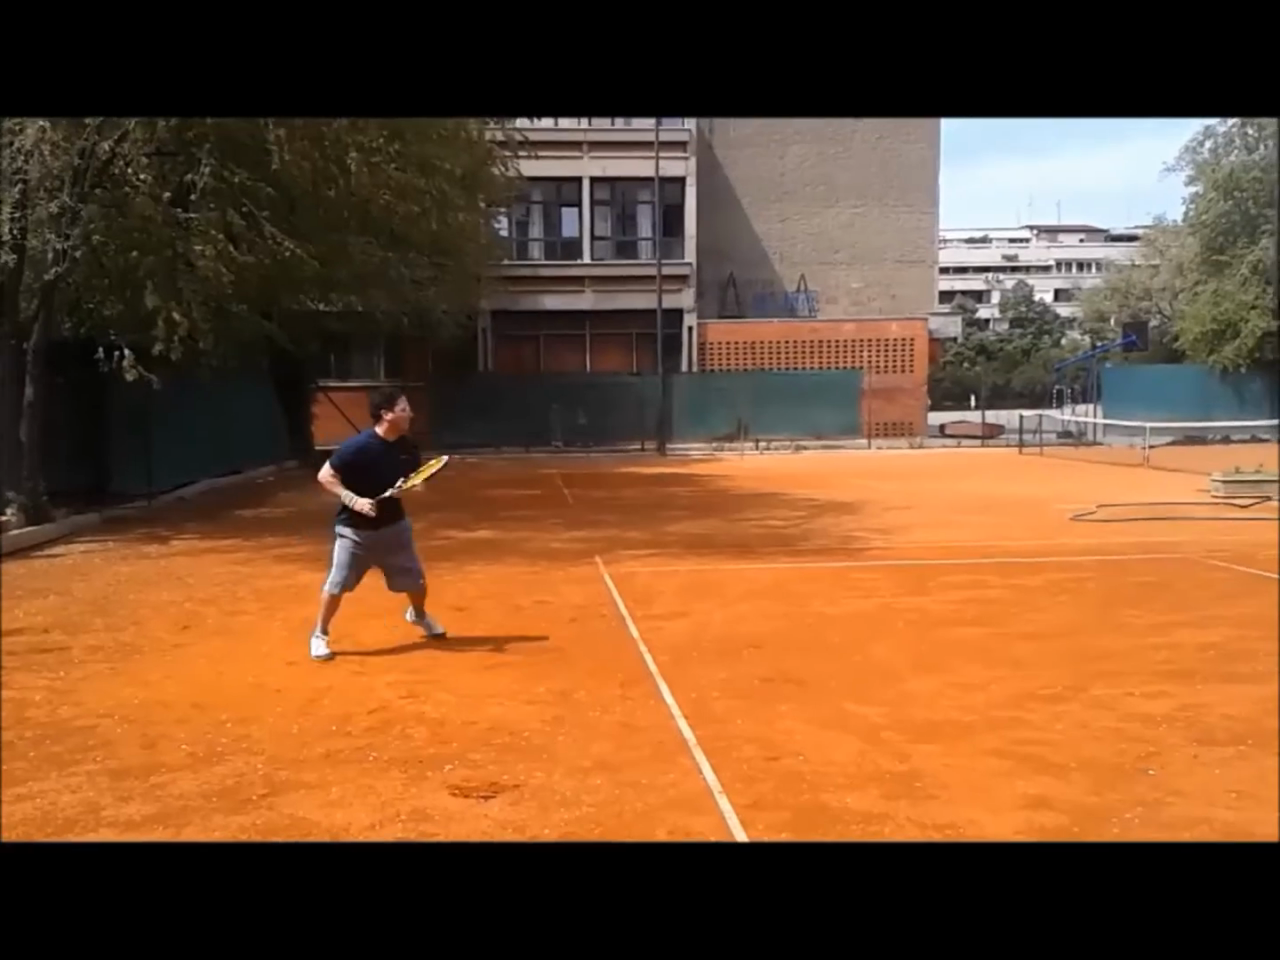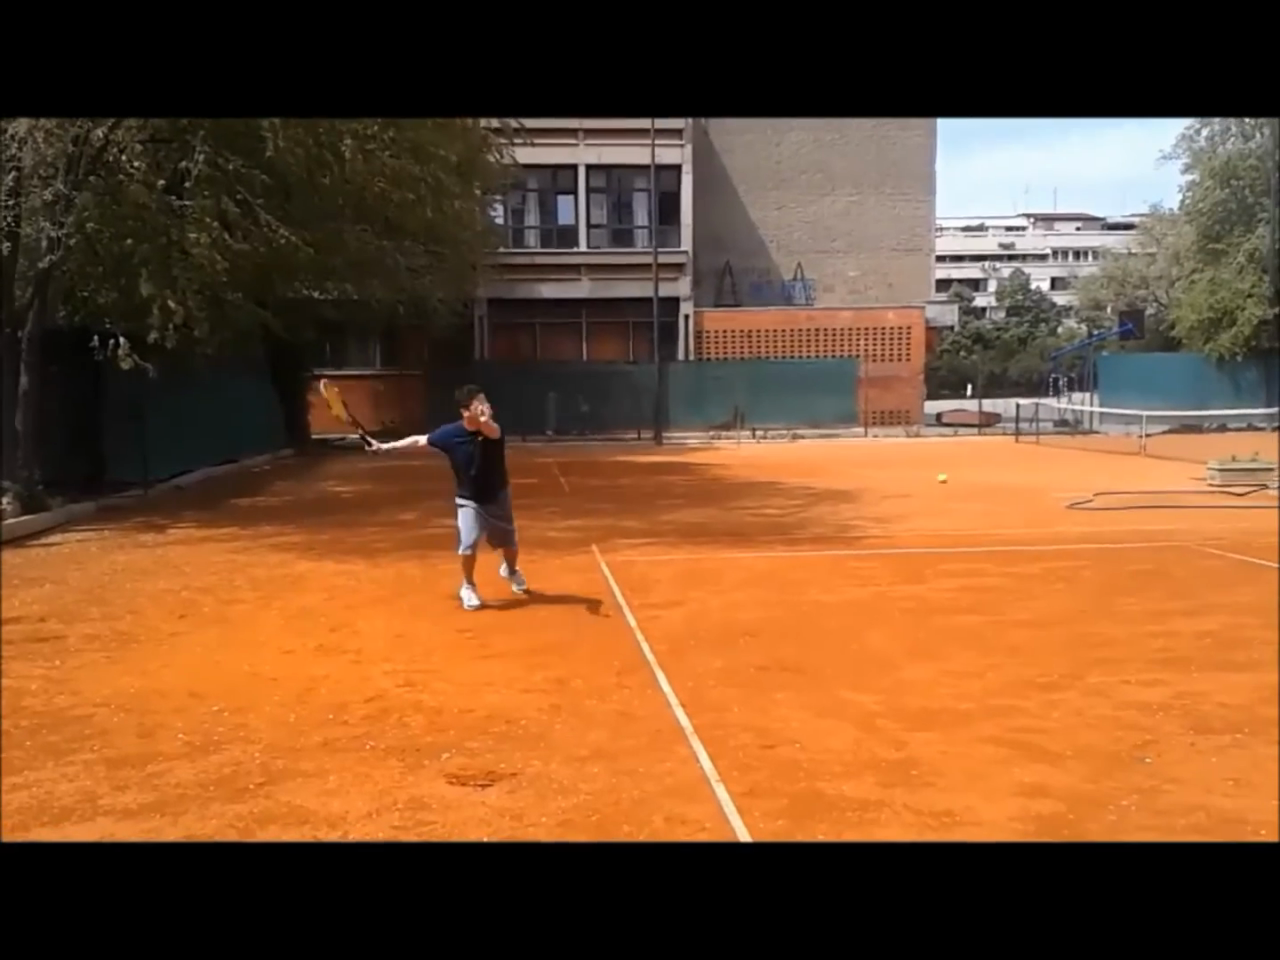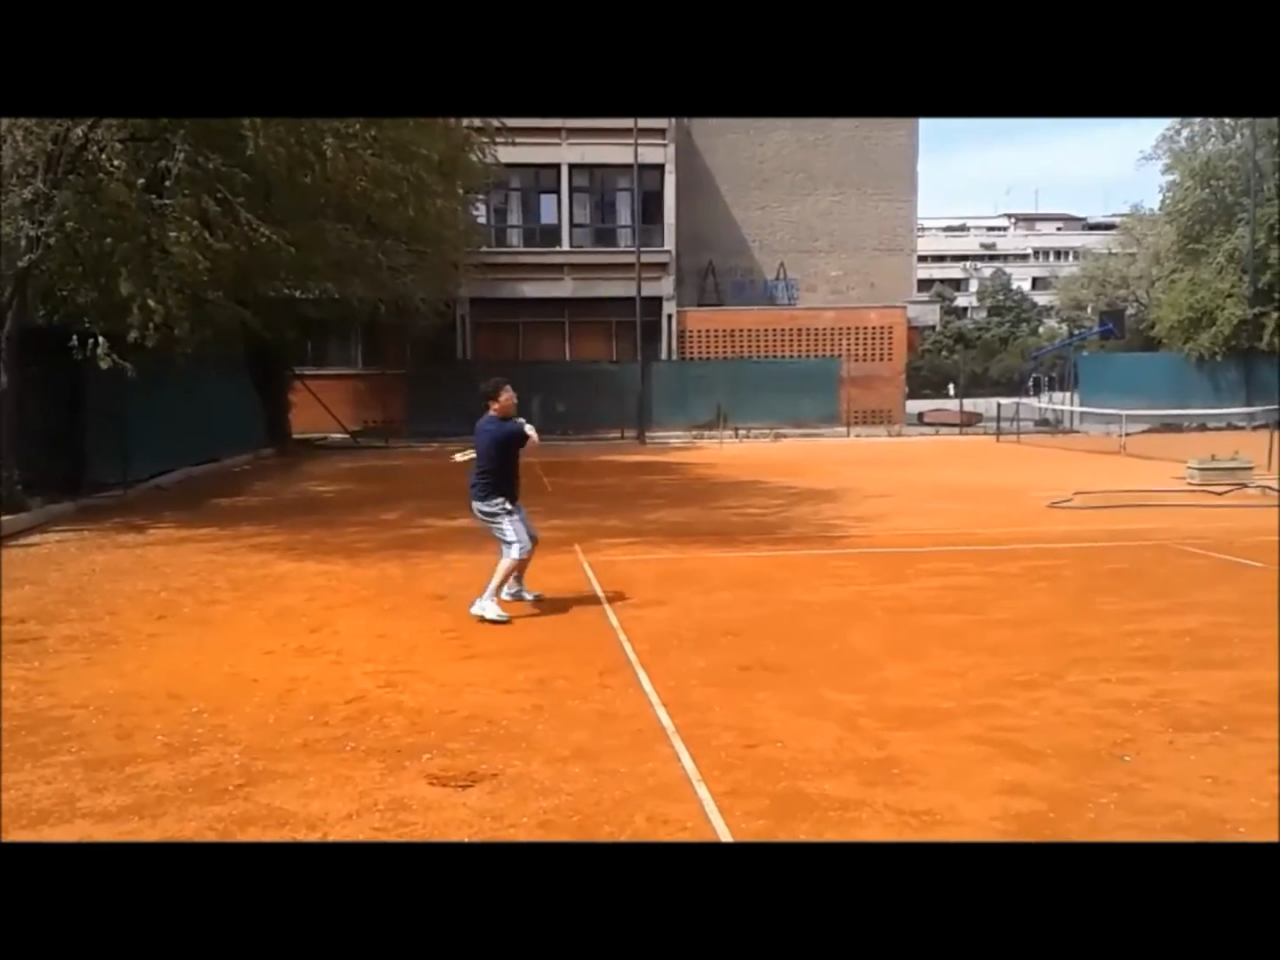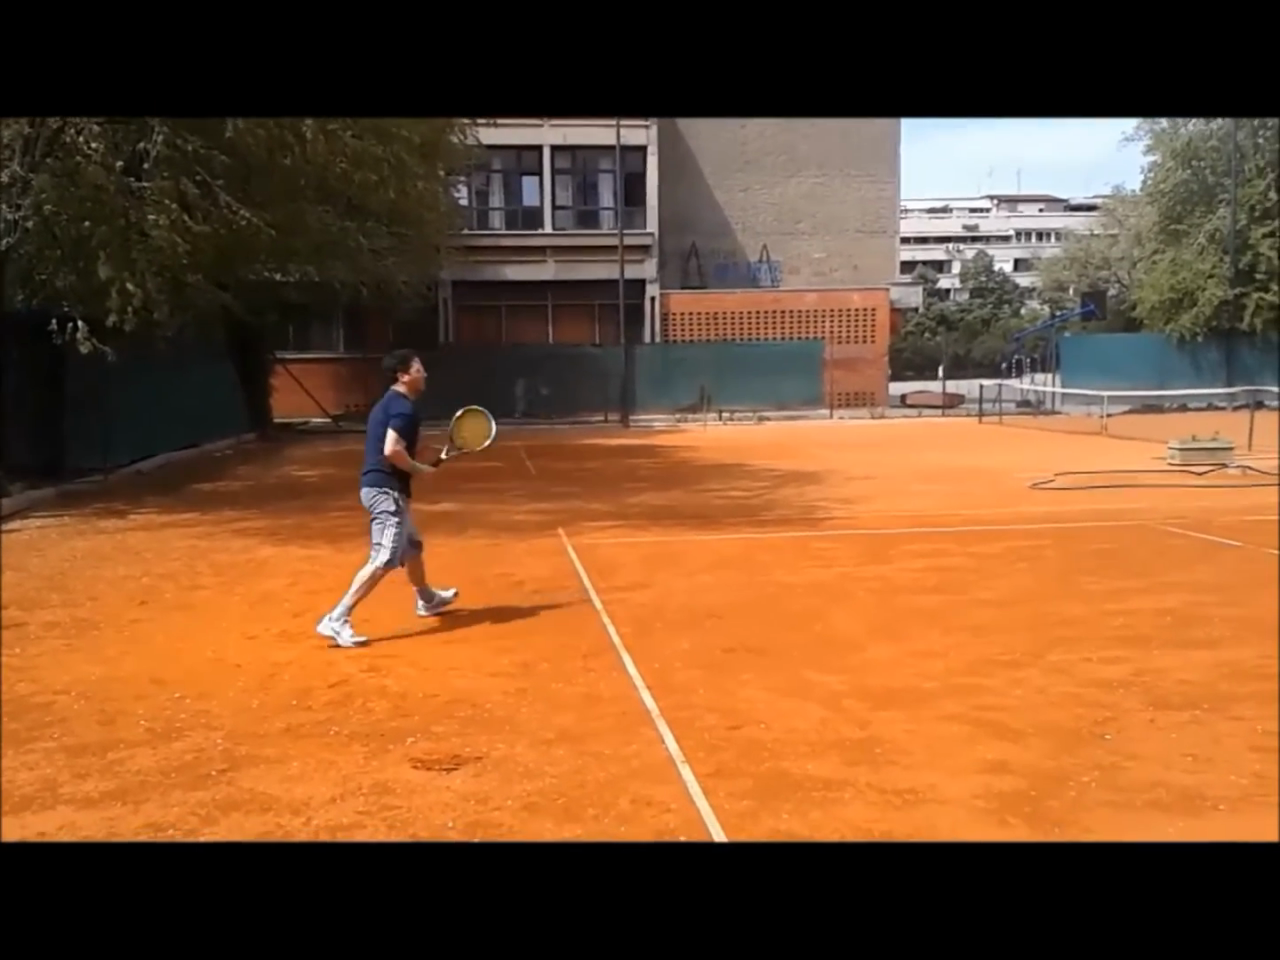
dt=0.7s
person 1, frame 1
left shoulder: (407, 447)
right shoulder: (357, 447)
right elbow: (325, 477)
right wrist: (353, 501)
left hip: (393, 525)
right hip: (355, 528)
left knee: (415, 582)
right knee: (337, 585)
left ankle: (419, 615)
right ankle: (320, 634)
person 1, frame 2
left shoulder: (491, 429)
right shoulder: (449, 434)
left elbow: (493, 431)
right elbow: (419, 441)
left wrist: (486, 422)
right wrist: (385, 447)
left hip: (498, 498)
right hip: (469, 501)
left knee: (509, 545)
right knee: (468, 546)
left ankle: (511, 570)
right ankle: (468, 587)
person 1, frame 3
left shoulder: (486, 424)
right shoulder: (506, 431)
right elbow: (533, 439)
left wrist: (522, 426)
right wrist: (526, 428)
left hip: (498, 498)
right hip: (493, 502)
left knee: (529, 540)
right knee: (520, 548)
left ankle: (513, 586)
right ankle: (486, 601)
person 1, frame 4
left shoulder: (389, 403)
right shoulder: (403, 408)
right elbow: (392, 451)
left wrist: (414, 466)
right wrist: (420, 469)
left hip: (378, 486)
right hip: (385, 489)
left knee: (411, 545)
right knee: (386, 556)
left ankle: (428, 599)
right ankle: (336, 620)
